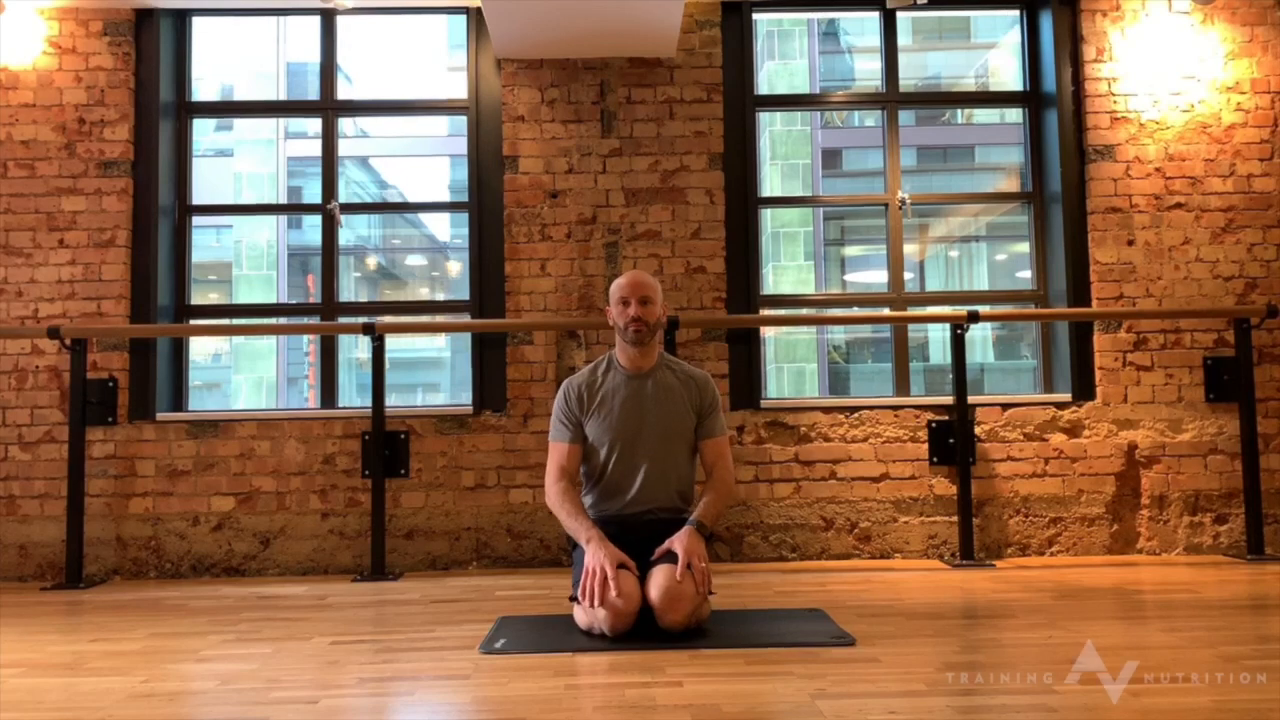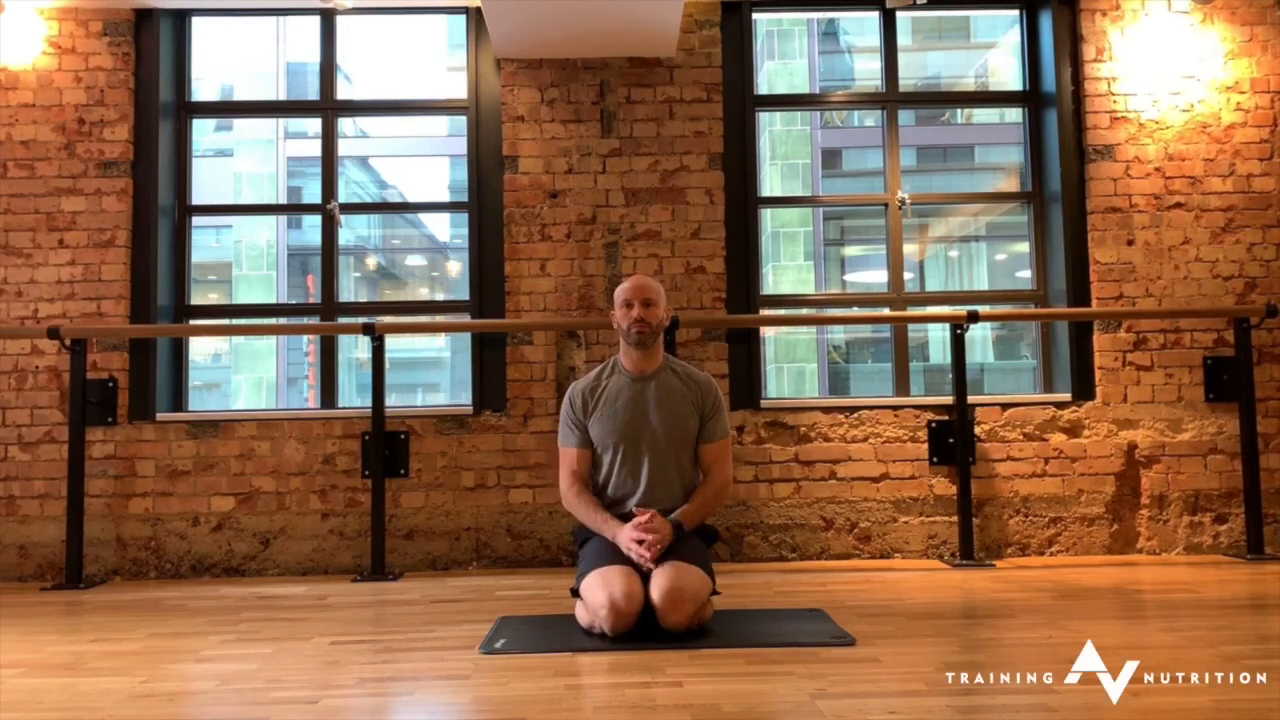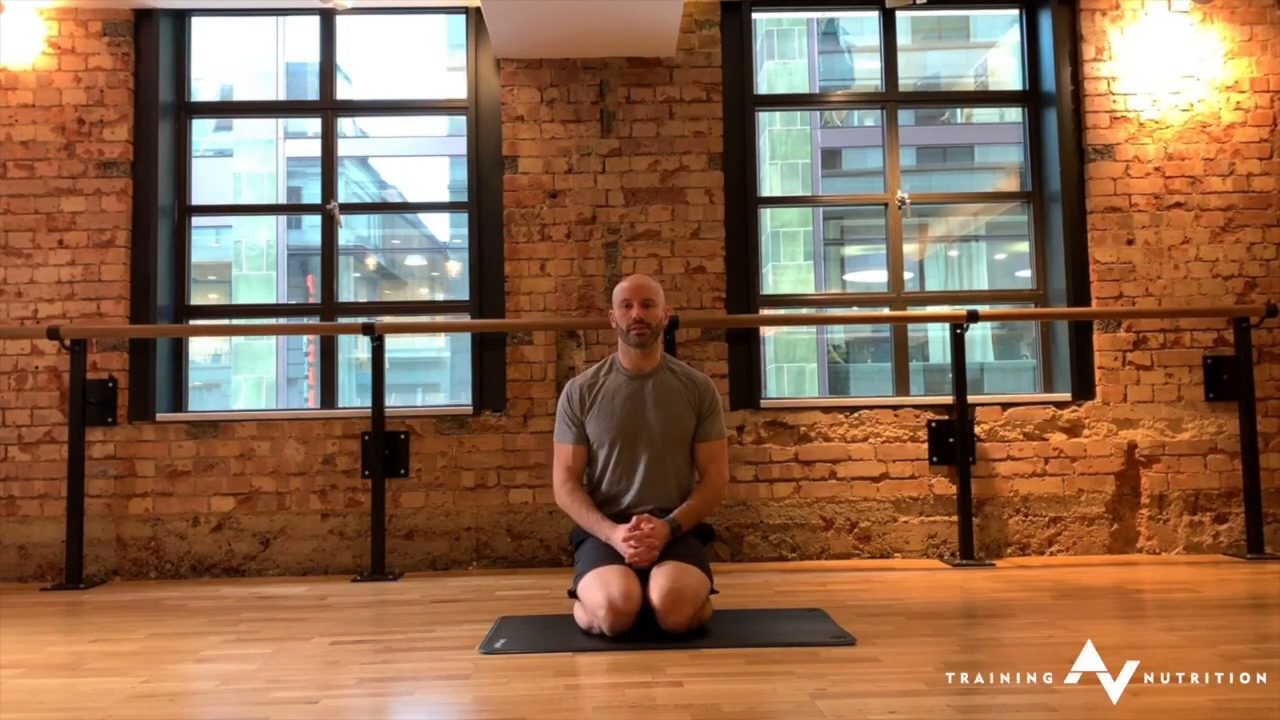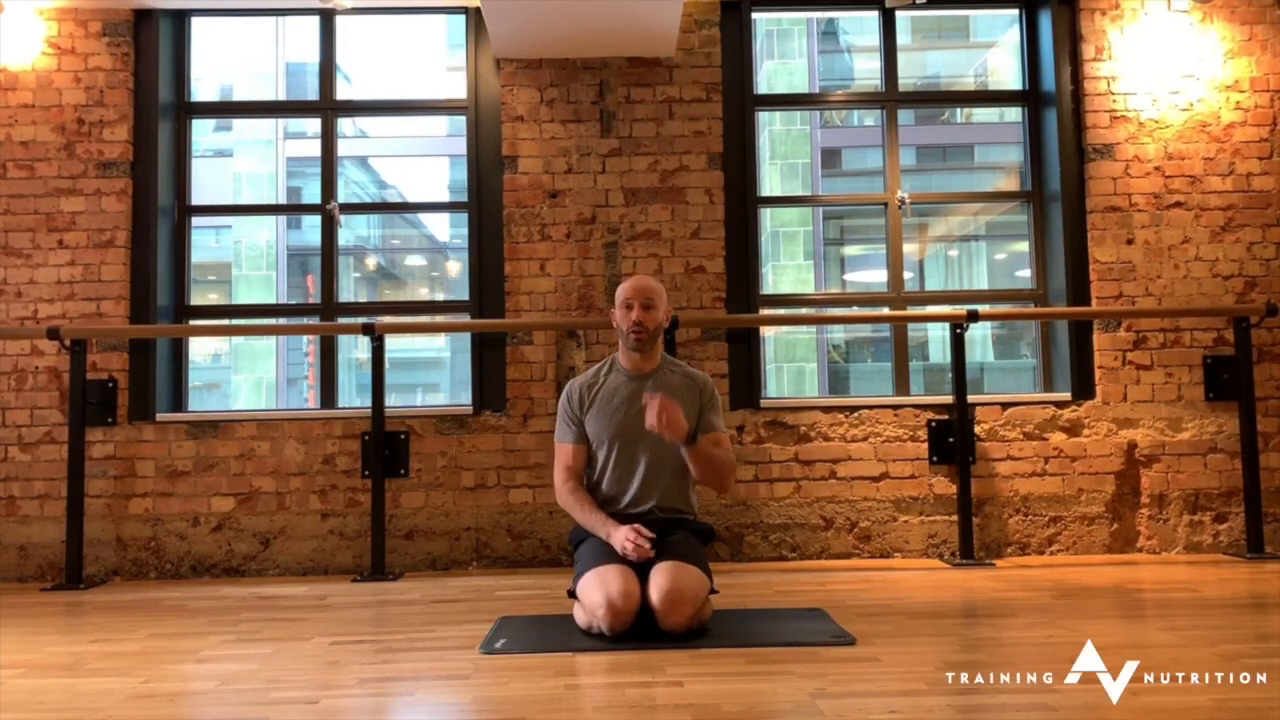
dt=0.5s
person 1, frame 1
left shoulder: (697, 385)
right shoulder: (577, 390)
left elbow: (721, 473)
right elbow: (558, 483)
left wrist: (694, 529)
right wrist: (594, 541)
left hip: (672, 525)
right hip: (604, 526)
left knee: (673, 607)
right knee: (614, 612)
right ankle: (587, 603)
person 1, frame 2
left shoulder: (701, 388)
right shoulder: (583, 394)
left elbow: (718, 478)
right elbow: (572, 485)
left wrist: (672, 525)
right wrist: (618, 531)
left hip: (680, 529)
right hip: (608, 530)
left knee: (675, 607)
right knee: (616, 610)
right ankle: (589, 597)
person 1, frame 3
left shoulder: (698, 388)
right shoulder: (580, 391)
left elbow: (715, 478)
right elbow: (565, 484)
left wrist: (669, 527)
right wrist: (612, 533)
left hip: (677, 529)
right hip: (603, 530)
left knee: (675, 609)
right knee: (615, 610)
right ankle: (588, 597)
person 1, frame 4
left shoulder: (696, 386)
right shoulder: (581, 391)
left elbow: (723, 478)
right elbow: (566, 483)
left wrist: (683, 438)
right wrist: (612, 531)
left hip: (675, 527)
right hip: (604, 529)
left knee: (675, 607)
right knee: (614, 608)
right ankle: (590, 595)
